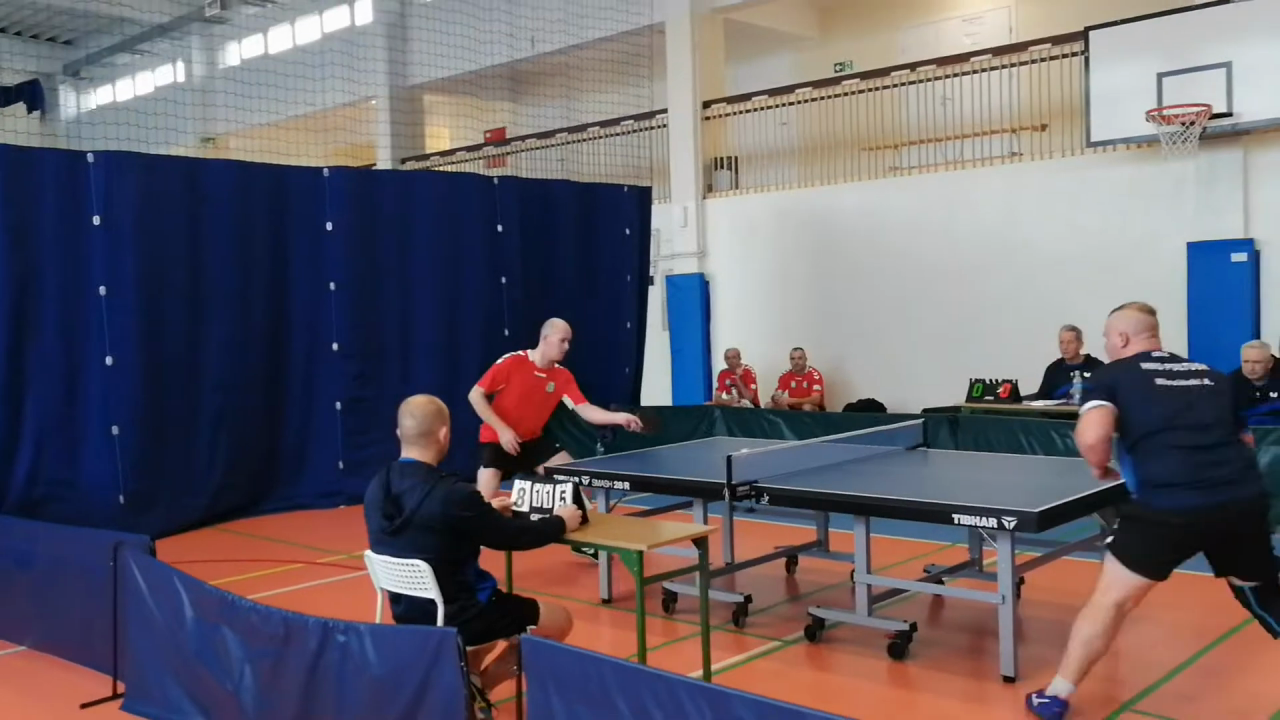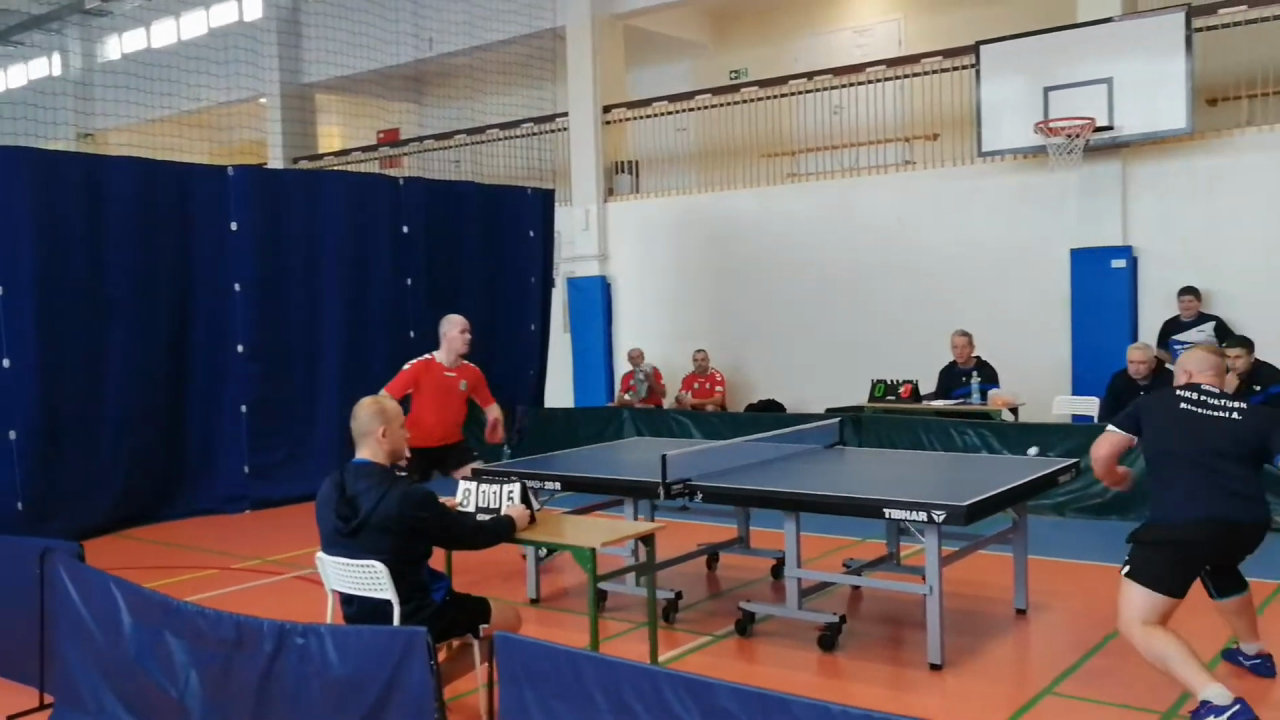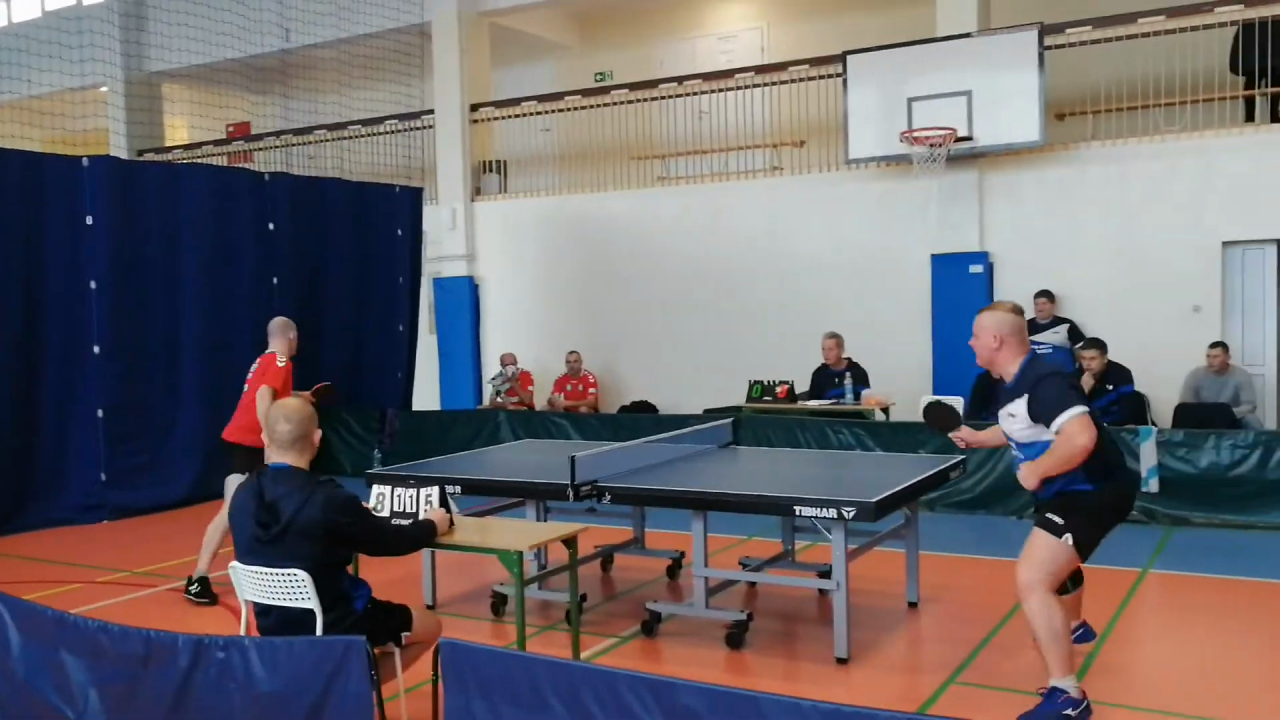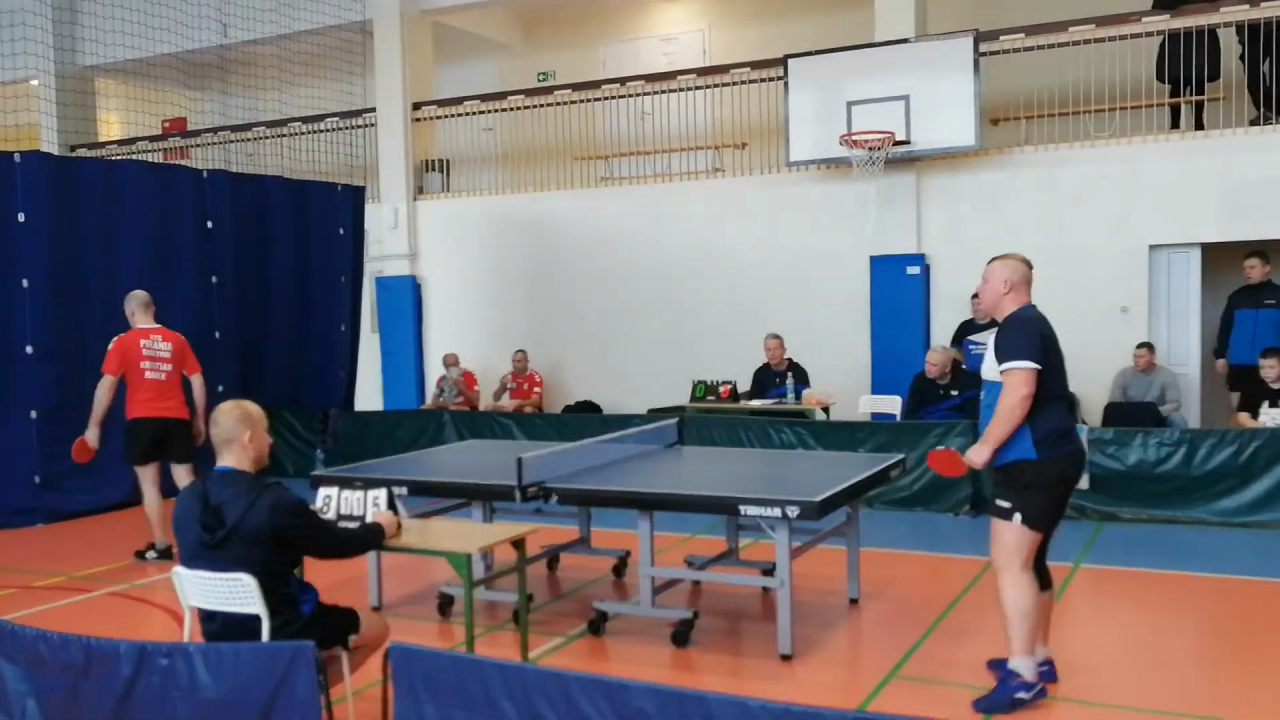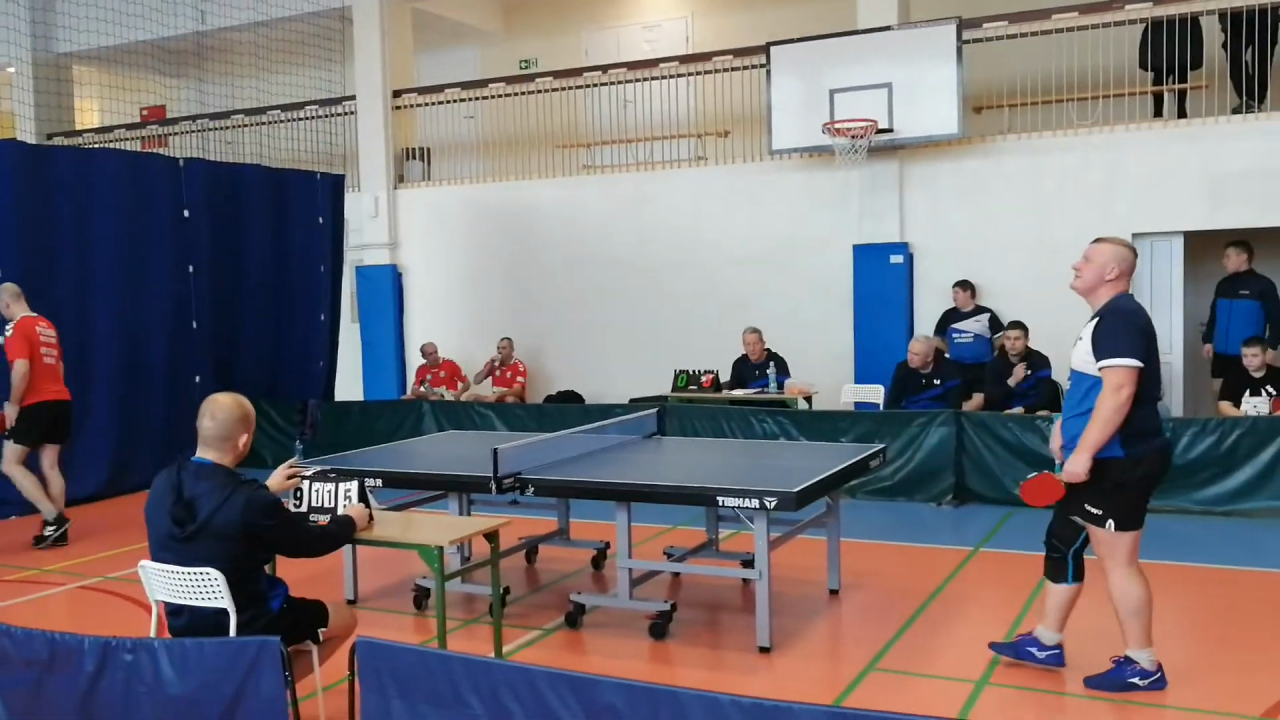
dt=0.7s
person 1, frame 1
left shoulder: (1113, 376)
right shoulder: (1208, 374)
left elbow: (1090, 437)
right elbow: (1243, 440)
left wrist: (1100, 467)
left hip: (1167, 506)
right hip: (1243, 503)
left knee: (1111, 599)
person 1, frame 2
left shoulder: (1153, 403)
left elbow: (1101, 455)
left wrist: (1119, 479)
left hip: (1177, 524)
right hip: (1247, 522)
left knee: (1137, 623)
right knee: (1214, 564)
person 1, frame 3
left shoulder: (1047, 380)
right shoulder: (1014, 381)
left elbow: (1081, 439)
left wrist: (1035, 472)
right wrist: (981, 438)
left hip: (1093, 493)
right hip: (1077, 491)
left knee: (1031, 581)
right knee: (1049, 567)
right ankle: (1073, 627)
person 1, frame 4
left shoulder: (1017, 326)
right shoulder: (1031, 324)
left elbow: (1020, 393)
left wrist: (986, 446)
right wrist: (994, 444)
left hip: (1036, 464)
right hip: (1048, 460)
left knee: (1009, 563)
right knee: (1027, 560)
left ankle: (1022, 675)
right ankle: (1035, 658)
person 1, frame 5
left shoulder: (1119, 319)
right shoulder: (1109, 318)
left elbow: (1120, 390)
left wrist: (1084, 452)
right wrist: (1066, 425)
left hip: (1119, 461)
right hip: (1105, 460)
left knee: (1116, 560)
right knee: (1061, 545)
left ankle: (1143, 665)
right ankle: (1045, 640)
person 2, frame 1
left shoulder: (378, 487)
right shoulder: (451, 494)
right elbow: (512, 536)
left wrist: (484, 513)
right wrist: (560, 522)
left hip: (408, 611)
right hip: (453, 615)
left knee: (500, 605)
right knee: (559, 619)
left ankle: (466, 677)
right ankle: (473, 690)
person 2, frame 2
left shoulder: (330, 489)
right shoulder: (405, 495)
right elbow: (467, 536)
left wrist: (434, 512)
right wrist: (509, 522)
left hip: (359, 611)
right hip: (407, 615)
left knee: (452, 600)
right knee: (509, 619)
person 2, frame 3
left shoulder: (243, 496)
right shoulder: (327, 500)
right elbow: (389, 542)
left wrist: (355, 516)
right wrist: (430, 526)
left hip: (272, 623)
right hip: (329, 626)
right knee: (430, 625)
person 2, frame 4
left shoulder: (188, 499)
right shoulder: (274, 503)
right elbow: (338, 545)
left wrist: (304, 520)
right wrist: (378, 528)
right hip: (275, 631)
right knee: (376, 628)
person 2, frame 5
left shoulder: (163, 484)
right shoulder: (251, 502)
right elbow: (311, 543)
right wrist: (350, 522)
left hip: (183, 622)
right hip: (242, 627)
right knee: (344, 618)
person 3, frame 1
left shoulder: (562, 377)
right shoulder: (511, 363)
left elbow: (585, 410)
right elbow: (476, 395)
left wrist: (619, 417)
right wrist: (501, 429)
left hip: (533, 440)
right hip: (498, 440)
person 3, frame 2
left shoulder: (471, 373)
right shoulder: (418, 368)
left elbow: (490, 405)
left wrist: (495, 422)
left hip: (452, 447)
right hip: (416, 449)
person 3, frame 3
left shoulder: (263, 362)
right shoulder: (279, 363)
right elbow: (262, 398)
left wrist: (300, 400)
left hip: (243, 440)
right hip: (244, 443)
right ankle: (198, 579)
person 3, frame 4
left shoulder: (122, 342)
right shoulder: (177, 340)
left elbow: (107, 385)
right elbow: (197, 382)
left wrist: (93, 426)
right wrist: (199, 421)
left hip: (141, 421)
right hip: (177, 420)
left knee: (149, 486)
right knee: (186, 483)
left ankle: (161, 547)
person 3, frame 5
right shoulder: (48, 326)
left elbow: (22, 368)
left hip: (36, 405)
right hip: (61, 402)
right knee: (50, 467)
left ankle: (54, 518)
right ankle: (58, 529)
